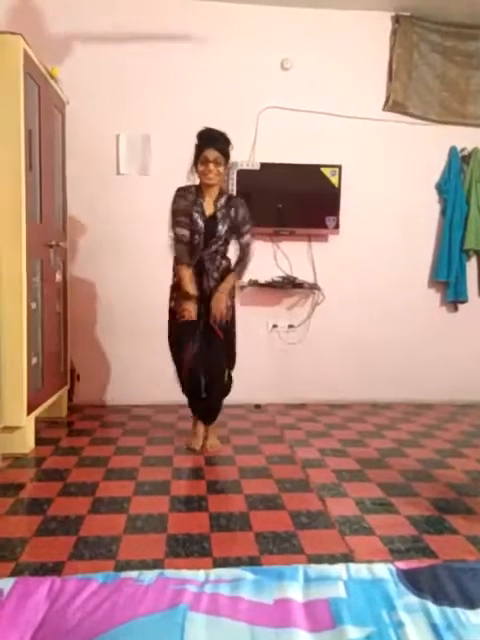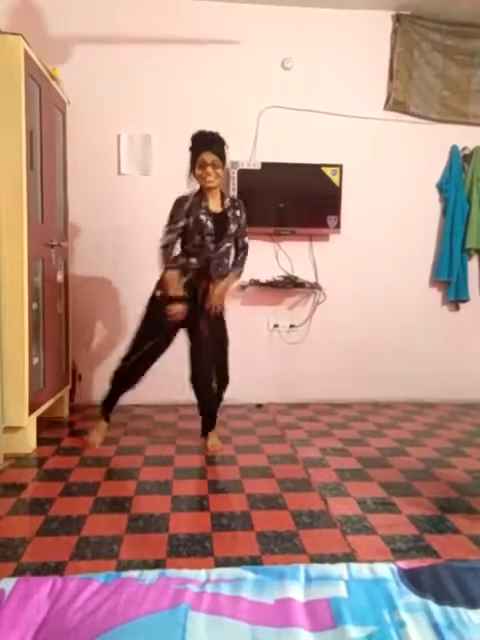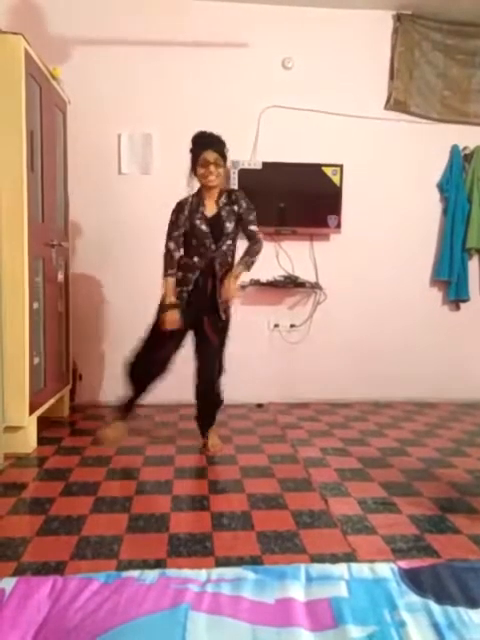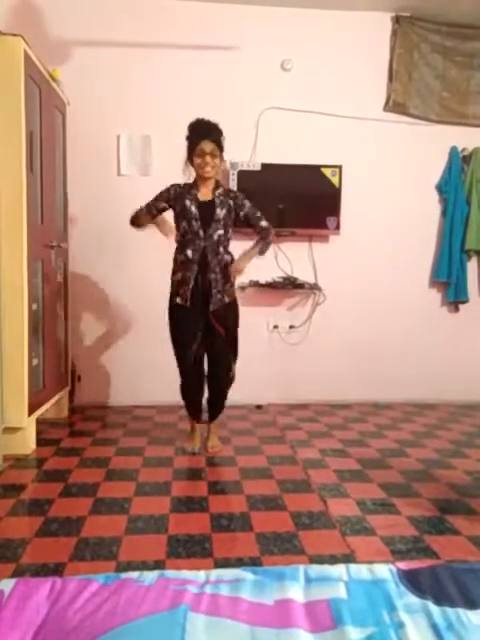
dt=0.3s
person 1, frame 1
left shoulder: (235, 205)
right shoulder: (184, 197)
left elbow: (245, 252)
right elbow: (180, 247)
left wrist: (223, 291)
right wrist: (189, 295)
left hip: (217, 289)
right hip: (185, 291)
left knee: (218, 362)
right knee: (187, 360)
left ankle: (210, 426)
right ankle: (198, 420)
person 1, frame 2
left shoulder: (236, 207)
right shoulder: (186, 204)
left elbow: (241, 253)
right elbow: (168, 250)
left wrist: (226, 284)
right wrist: (175, 297)
left hip: (209, 296)
right hip: (177, 290)
left knee: (211, 368)
right knee: (140, 355)
left ankle: (209, 429)
right ankle: (104, 419)
person 1, frame 3
left shoulder: (237, 201)
right shoulder: (185, 208)
left elbow: (256, 241)
right elbow: (171, 257)
left wrist: (234, 275)
right wrist: (168, 304)
left hip: (217, 295)
right hip: (185, 290)
left knee: (210, 367)
right knee: (152, 357)
left ankle: (208, 430)
right ankle: (122, 417)
person 1, frame 4
left shoulder: (233, 199)
right shoulder: (177, 194)
left elbow: (266, 231)
right elbow: (136, 218)
left wrist: (248, 255)
right wrist: (155, 219)
left hip: (221, 291)
right hip: (185, 290)
left knee: (222, 361)
right knee: (189, 361)
left ankle: (213, 426)
right ankle: (195, 424)
